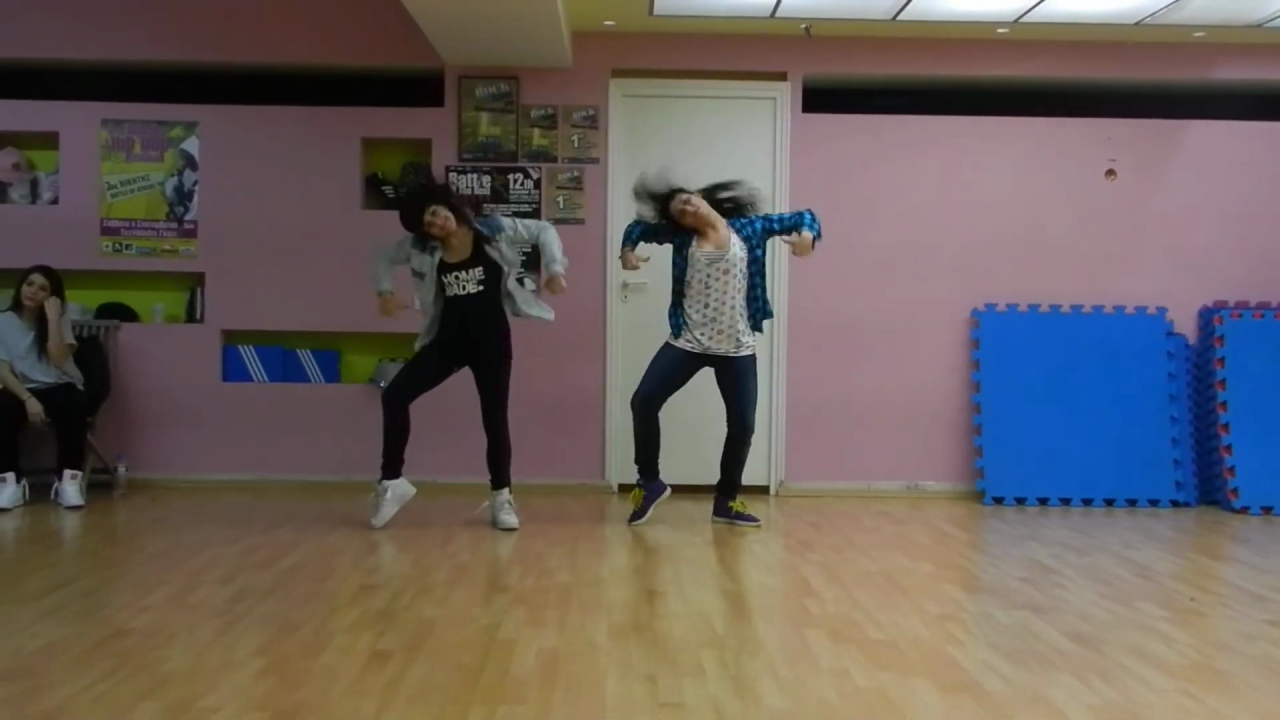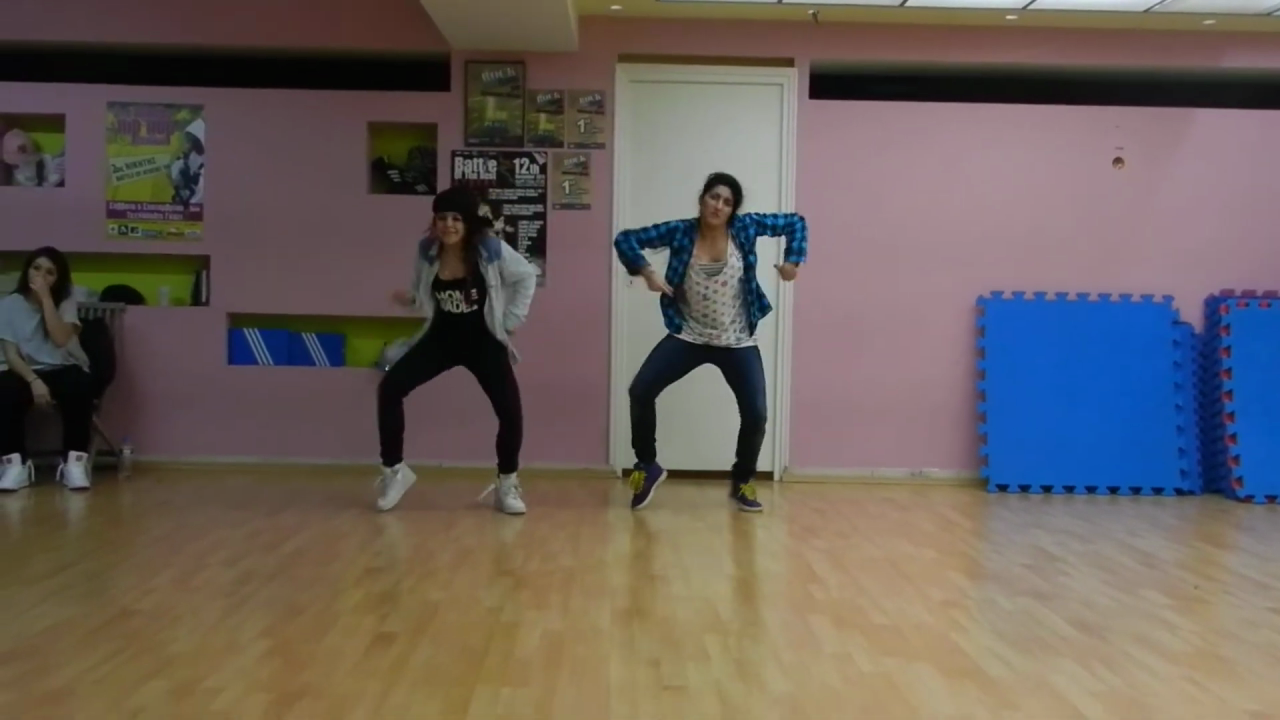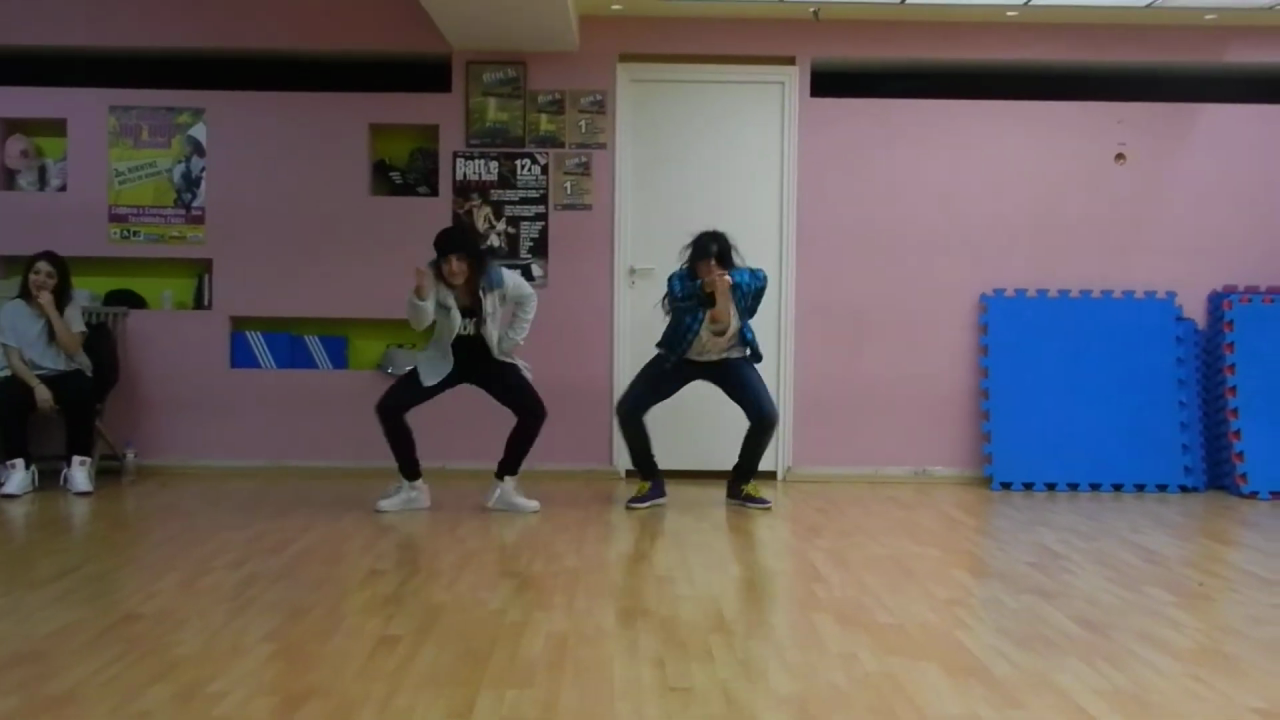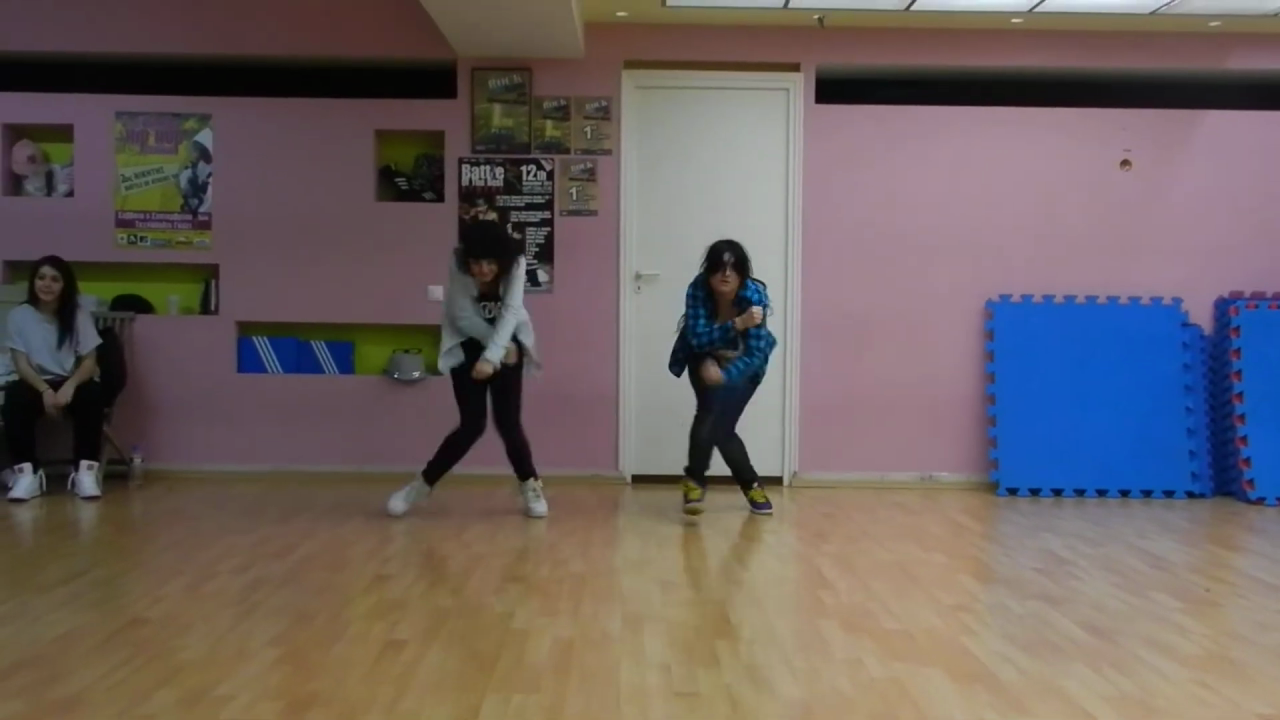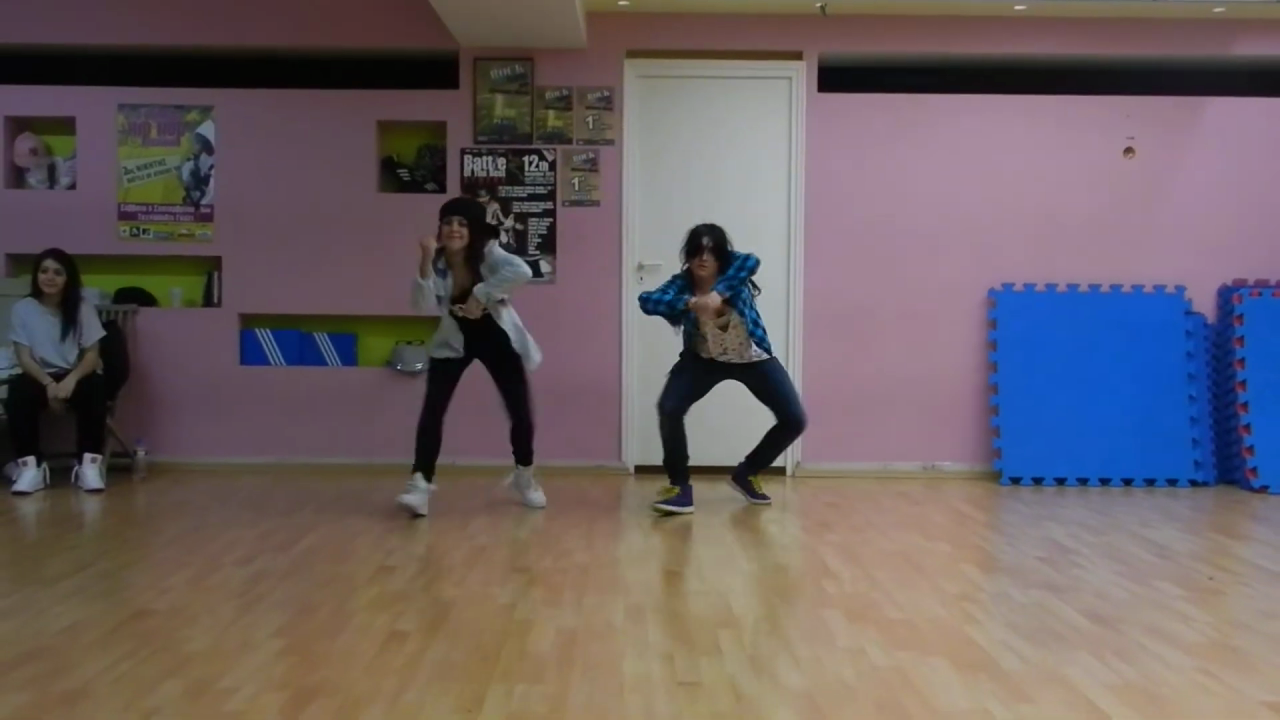
dt=0.4s
person 1, frame 1
left shoulder: (493, 230)
right shoulder: (421, 245)
left elbow: (543, 231)
right elbow: (386, 255)
left wrist: (554, 268)
right wrist: (384, 290)
left hip: (491, 338)
right hip: (448, 337)
left knee: (495, 419)
right knee: (394, 396)
left ankle: (502, 499)
right ankle: (392, 483)
person 1, frame 2
left shoulder: (491, 249)
right shoulder: (427, 250)
left elbow: (526, 277)
left wrist: (512, 321)
right wrist: (410, 298)
left hip: (484, 340)
right hip: (442, 338)
left knee: (510, 412)
right knee: (390, 389)
left ankle: (507, 484)
right ankle: (394, 471)
person 1, frame 3
left shoulder: (495, 277)
right shoulder: (433, 276)
left elbow: (527, 298)
right elbow: (419, 322)
left wrist: (510, 341)
right wrist: (421, 292)
left hip: (488, 358)
right hip: (445, 359)
left knee: (535, 411)
right knee: (388, 408)
left ankle: (504, 486)
right ankle: (413, 487)
person 1, frame 4
left shoulder: (514, 264)
right shoulder: (459, 264)
left elbow: (511, 314)
right elbow: (461, 315)
left wrist: (490, 359)
right wrist: (496, 343)
left hip: (503, 350)
right hip: (467, 347)
left knee: (508, 424)
right knee: (472, 426)
left ankle: (530, 488)
right ankle: (422, 485)
person 1, frame 5
left shoulder: (488, 253)
right shoulder: (437, 262)
left elbow: (521, 272)
right elbow: (423, 306)
left wrist: (481, 294)
right wrist: (425, 264)
left hip: (497, 337)
right hip: (455, 340)
left knee: (521, 413)
right knee: (433, 407)
left ankle: (524, 475)
right ankle: (421, 486)
person 2, frame 1
left shoulder: (750, 229)
right shoulder: (682, 236)
left elbow: (803, 216)
right elbow: (639, 228)
left wrist: (807, 233)
right wrist: (628, 250)
left hip: (736, 347)
right hip: (688, 342)
left knee: (742, 426)
right knee: (642, 403)
left ankle: (727, 500)
right ankle: (649, 483)
person 2, frame 2
left shoulder: (745, 228)
right shoulder: (680, 231)
left elbow: (795, 222)
right elbow: (626, 239)
left wrist: (794, 260)
right wrist: (644, 269)
left hip: (737, 341)
right hip: (688, 336)
left knee: (756, 414)
right knee: (641, 390)
left ankle: (742, 482)
right ankle: (647, 466)
person 2, frame 3
left shoulder: (742, 280)
right shoulder: (681, 280)
left elbow: (760, 280)
right elbow: (679, 298)
right wrist: (706, 288)
left hip: (729, 358)
right hip: (680, 359)
left knee: (766, 416)
right knee: (627, 409)
left ankle: (742, 483)
right ankle: (651, 482)
person 2, frame 4
left shoulder: (754, 295)
right shoulder: (698, 289)
left elbow: (756, 353)
right elbow: (697, 339)
left wrist: (724, 376)
right wrist: (737, 323)
left hip: (743, 363)
right hip: (704, 357)
left knee: (721, 428)
right knee: (708, 412)
left ankle: (750, 484)
right ankle: (694, 480)
person 2, frame 5
left shoulder: (733, 267)
right shoulder: (683, 283)
left elbow: (751, 262)
right elbow: (646, 300)
left wrist: (718, 293)
right wrist: (691, 303)
left hip: (752, 357)
right hip: (705, 359)
left knee: (795, 420)
right knee: (669, 408)
left ankle: (746, 474)
right ankle: (679, 486)
person 3, frame 1
left shoulder: (60, 320)
left elbow: (59, 359)
left wrist: (52, 317)
right wrist: (28, 399)
left hip: (58, 389)
right hip: (21, 390)
left knee: (75, 404)
left ankle: (69, 480)
person 3, frame 2
left shoulder: (66, 302)
left elbow: (60, 339)
left wrist: (45, 296)
right wrist: (34, 381)
left hip: (64, 370)
right hip: (27, 372)
left knee: (80, 386)
left ankle: (75, 462)
person 3, frame 3
left shoulder: (69, 308)
left elbow: (72, 349)
left wrist: (51, 310)
right wrist: (36, 386)
left hip: (67, 375)
right hip: (30, 377)
left knee: (83, 390)
left ankle: (79, 466)
person 3, frame 4
left shoulder: (79, 315)
right shoulder: (19, 315)
left elbow: (90, 362)
right elbow: (21, 364)
left wrist: (69, 385)
right wrist: (45, 390)
left hip: (72, 383)
right hip: (37, 383)
left knee: (92, 396)
right knee: (14, 398)
left ankle: (86, 471)
right ankle: (27, 472)
person 3, frame 5
left shoulder: (82, 308)
right shoulder: (22, 309)
left elbow: (92, 355)
right elbow: (24, 358)
left wrist: (71, 379)
right wrist: (48, 384)
left hip: (76, 375)
right hip: (40, 376)
left knee: (94, 389)
right knee: (18, 391)
left ankle: (89, 464)
right ankle: (30, 466)
